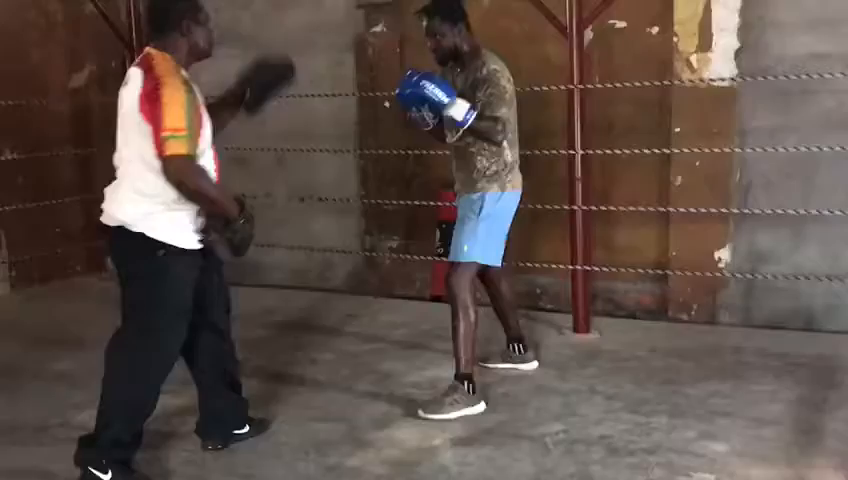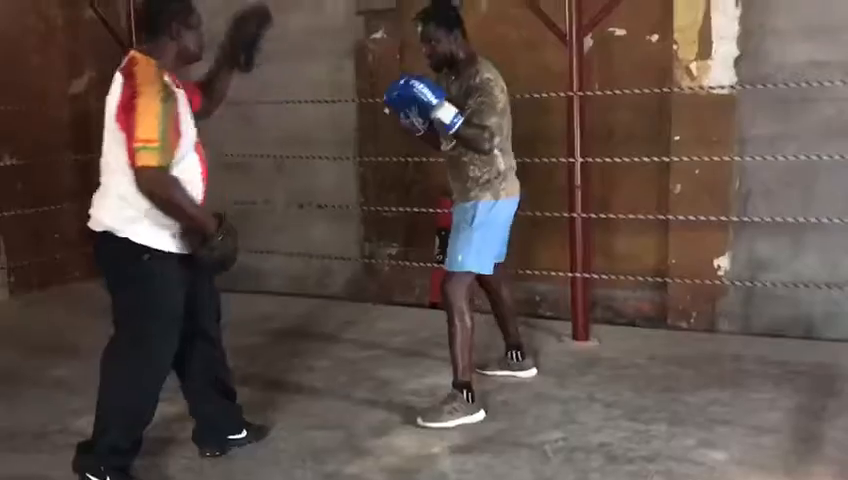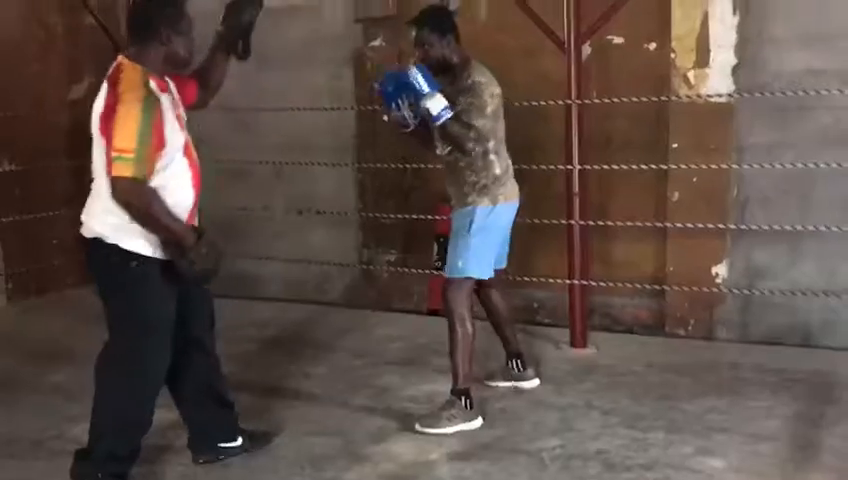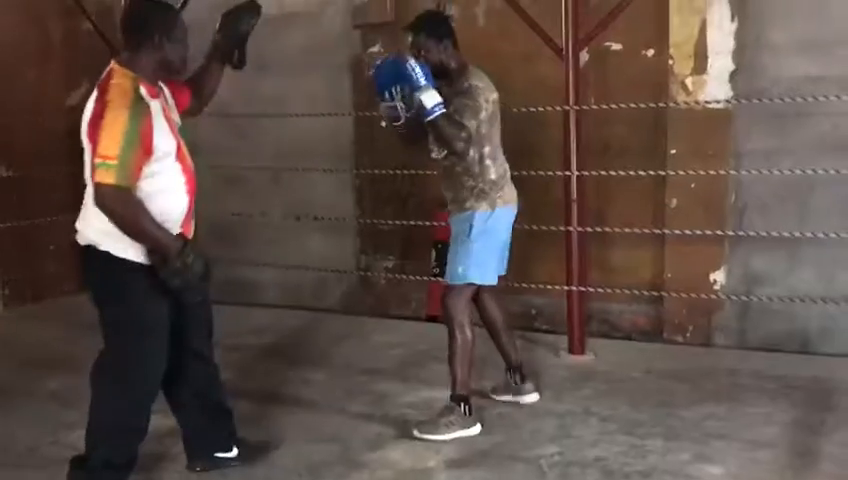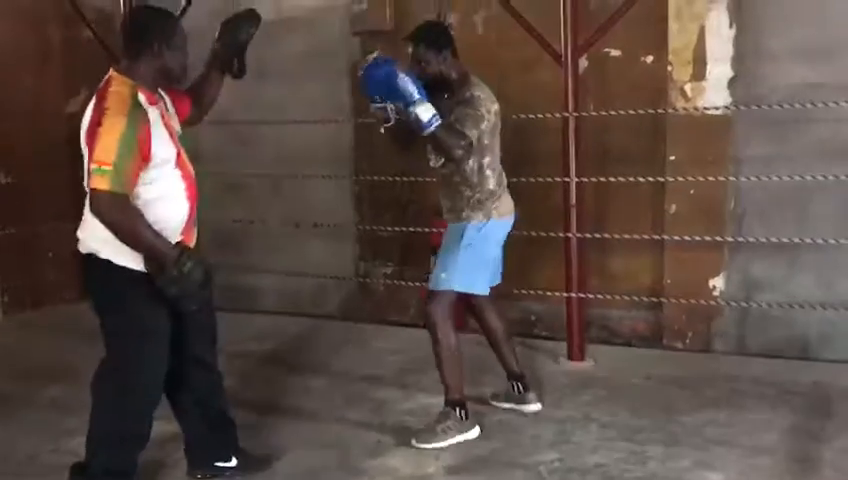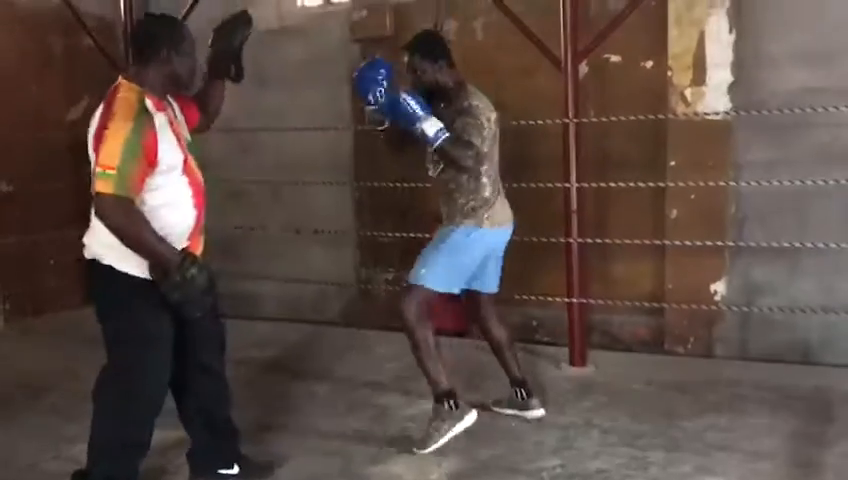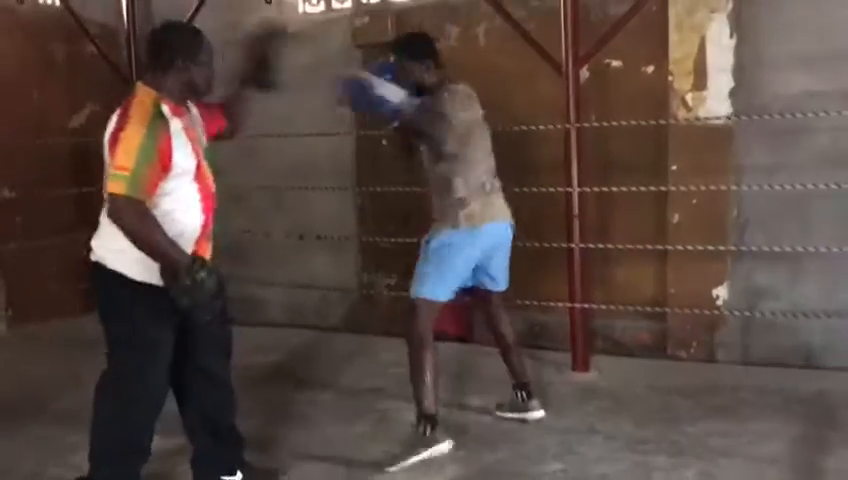
dt=0.1s
person 1, frame 1
left shoulder: (156, 73)
right shoulder: (166, 81)
left elbow: (200, 124)
right elbow: (180, 166)
left wrist: (240, 98)
right wrist: (231, 209)
left hip: (174, 233)
right hip: (150, 235)
left knee: (209, 323)
right knee: (149, 344)
left ankle: (225, 423)
person 1, frame 2
left shoulder: (156, 78)
right shoulder: (146, 87)
left elbow: (202, 102)
right elbow: (152, 178)
left wrist: (234, 53)
right wrist: (207, 225)
left hip: (164, 240)
right hip: (138, 242)
left knee: (200, 331)
right knee: (144, 352)
left ankle: (221, 428)
person 1, frame 3
left shoulder: (158, 82)
right shoulder: (131, 94)
left elbow: (202, 91)
right elbow: (127, 188)
left wrist: (228, 40)
right wrist: (185, 238)
left hip: (159, 248)
right hip: (130, 251)
left knee: (193, 341)
right knee: (139, 359)
left ankle: (216, 436)
person 1, frame 4
left shoulder: (152, 87)
right shoulder: (120, 100)
left elbow: (196, 98)
right elbow: (112, 195)
left wrist: (223, 49)
right wrist: (170, 247)
left hip: (154, 253)
right hip: (125, 258)
left knee: (191, 349)
right knee: (134, 366)
person 1, frame 5
left shoulder: (154, 96)
right shoulder: (119, 109)
left elbow: (196, 106)
right elbow: (106, 202)
left wrist: (223, 57)
right wrist: (166, 256)
left hip: (163, 260)
right hip: (126, 267)
left knee: (194, 355)
right knee: (135, 374)
person 1, frame 6
left shoulder: (163, 103)
right shoulder: (126, 114)
left elbow: (204, 114)
right elbow: (110, 205)
left wrist: (222, 64)
right wrist: (169, 261)
left hip: (168, 265)
right hip: (131, 273)
left knee: (201, 362)
right knee: (138, 381)
person 1, frame 7
left shoulder: (183, 111)
right shoulder: (143, 119)
left elbow: (225, 123)
right elbow: (122, 206)
left wrist: (248, 76)
right wrist: (179, 263)
left hip: (177, 272)
right hip: (136, 278)
left knee: (206, 369)
right knee: (135, 388)
person 2, frame 1
left shoulder: (489, 72)
right shoulder: (458, 73)
left elbow: (496, 133)
right elbow: (448, 134)
left wrist: (449, 103)
right wrist: (425, 112)
left hip: (493, 190)
right hip: (478, 188)
left knee: (459, 280)
right knee: (489, 272)
left ankle: (465, 388)
right ankle: (519, 348)
person 2, frame 2
left shoulder: (483, 79)
right shoulder: (453, 78)
left elbow: (484, 142)
right elbow: (441, 140)
left wrist: (438, 106)
right wrist: (416, 117)
left hip: (487, 197)
right hip: (477, 196)
left knee: (454, 289)
right knee: (490, 277)
left ankle: (463, 397)
right ankle: (517, 356)
person 2, frame 3
left shoulder: (476, 83)
right shoulder: (448, 82)
left elbow: (467, 142)
right elbow: (429, 138)
left wrist: (431, 99)
right wrist: (404, 110)
left hip: (487, 202)
right hip: (481, 201)
left knee: (455, 295)
right knee: (484, 285)
left ankle: (462, 403)
right ankle: (518, 364)
person 2, frame 4
left shoulder: (472, 88)
right shoulder: (445, 86)
left elbow: (458, 143)
right elbow: (423, 135)
left wrist: (425, 94)
right wrist: (396, 103)
left hip: (485, 207)
right hip: (480, 206)
left knee: (455, 302)
right knee: (480, 294)
left ankle: (461, 410)
right ankle: (518, 379)
person 2, frame 5
left shoulder: (474, 98)
right shoulder: (442, 96)
left elbow: (458, 152)
right elbow: (405, 137)
left wrist: (419, 107)
right wrist: (389, 105)
left hip: (482, 218)
right hip: (484, 217)
left knee: (437, 310)
right knee: (478, 302)
left ankle: (458, 415)
right ankle: (521, 388)
person 2, frame 6
left shoulder: (472, 106)
right shoulder: (441, 104)
left elbow: (465, 160)
right elbow: (401, 138)
left wrist: (425, 122)
right wrist: (382, 106)
left hip: (475, 225)
right hip: (487, 223)
left knee: (412, 307)
right knee: (483, 308)
left ankle: (448, 404)
right ankle: (523, 395)
person 2, frame 7
left shoulder: (449, 100)
right shoulder: (448, 99)
left elbow: (437, 139)
right elbow: (414, 138)
left wrist: (389, 94)
right wrist: (396, 109)
left hip: (462, 228)
right hip: (495, 221)
left knee: (420, 322)
right knee: (492, 307)
left ankle: (427, 428)
right ankle: (524, 396)
